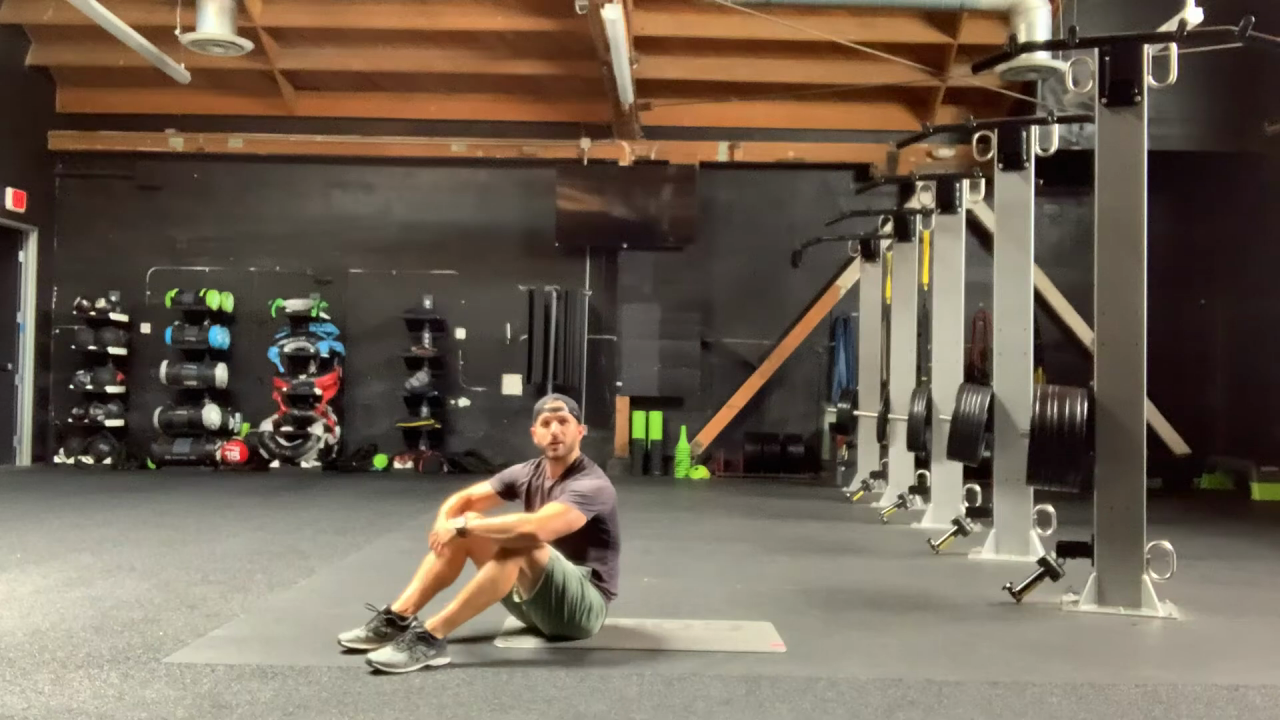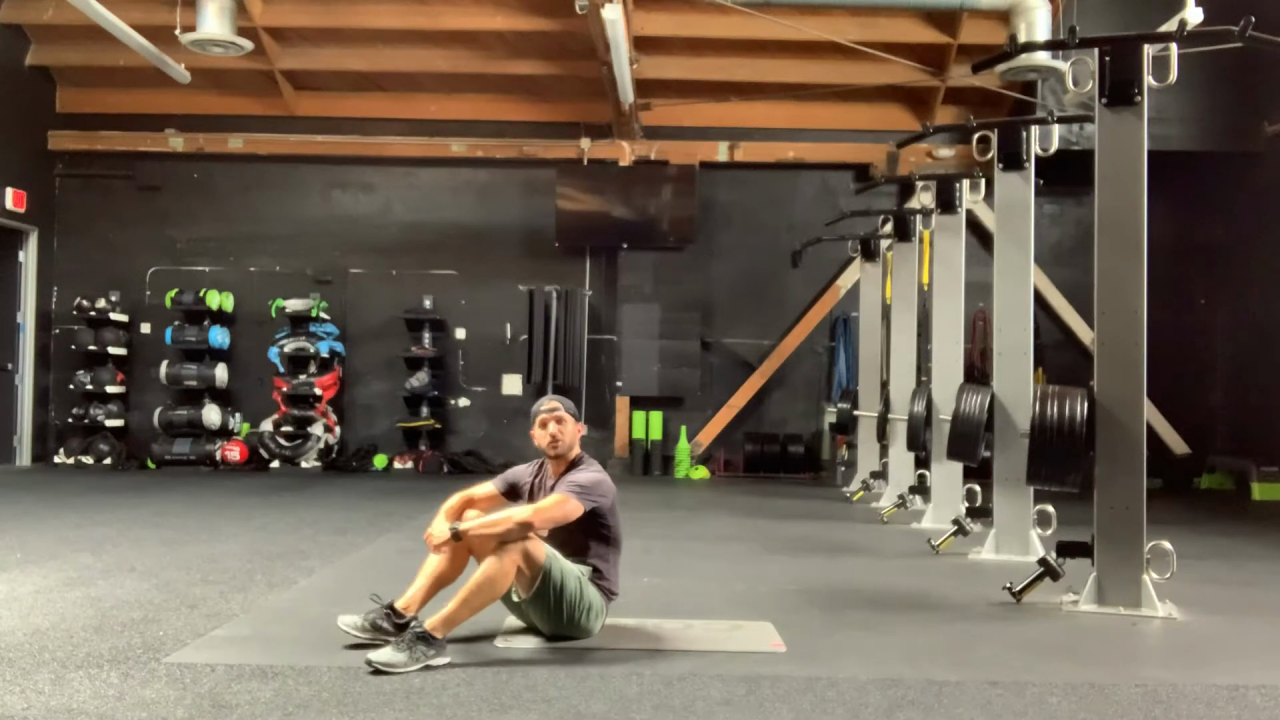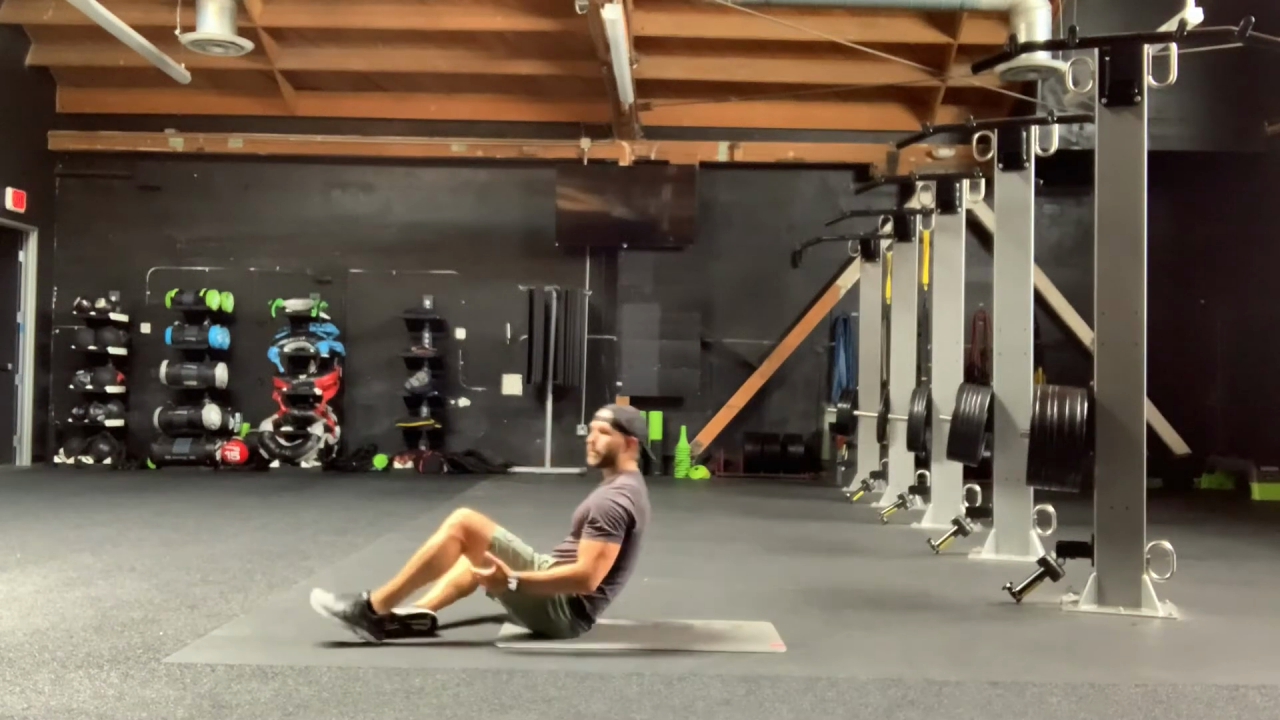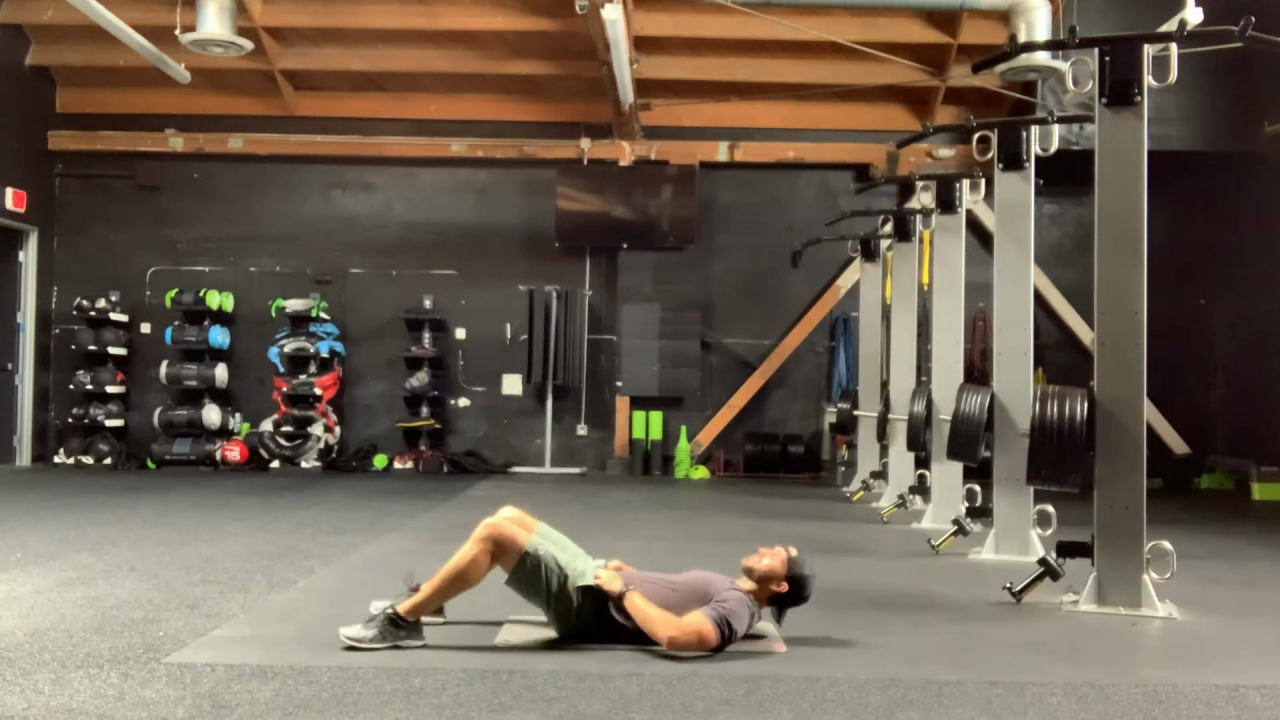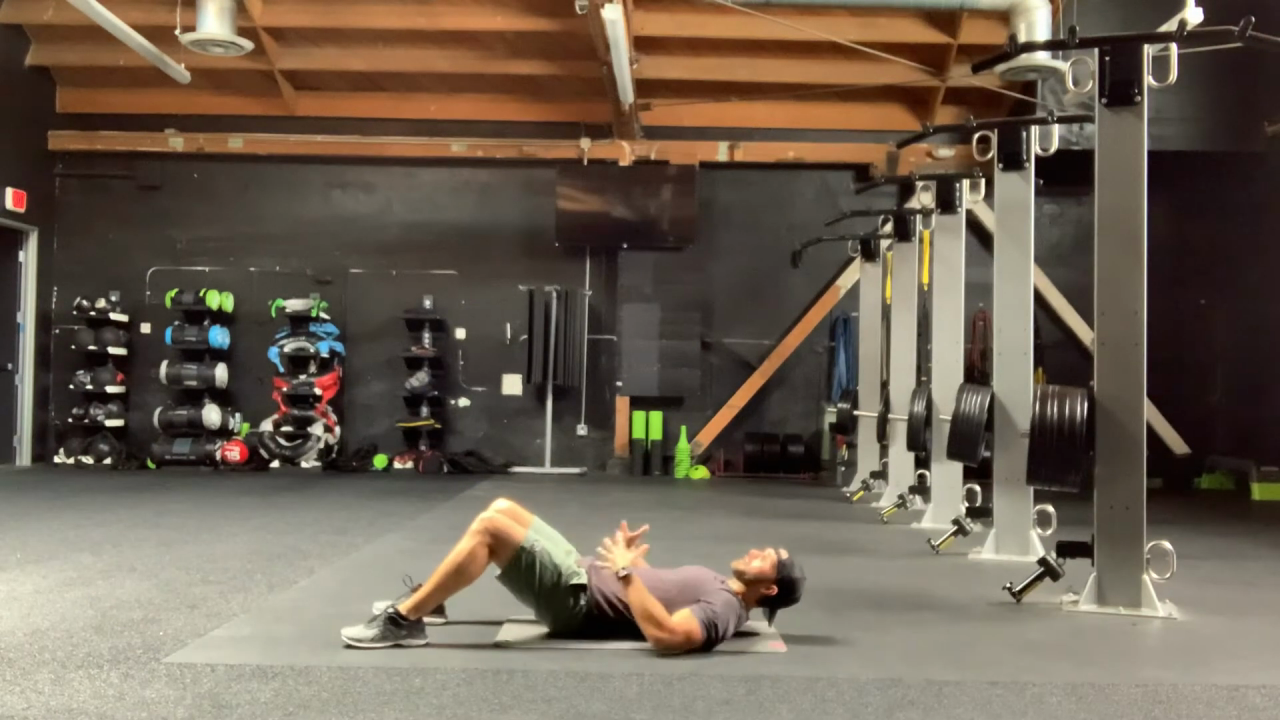
dt=1s
person 1, frame 1
left shoulder: (592, 486)
right shoulder: (528, 473)
left elbow: (535, 528)
right elbow: (461, 499)
left wrist: (461, 527)
right wrist: (445, 527)
left hip: (583, 605)
right hip: (534, 596)
left knee: (520, 544)
right knee: (468, 526)
left ankle: (431, 637)
right ankle: (396, 619)
person 1, frame 2
left shoulder: (591, 480)
right shoulder: (530, 474)
left elbow: (529, 518)
right elbow: (466, 498)
left wrist: (456, 532)
right wrist: (441, 524)
left hip: (583, 604)
right hip: (536, 595)
left knee: (517, 541)
right knee: (469, 520)
left ankle: (430, 636)
right ankle: (400, 616)
person 1, frame 3
left shoulder: (615, 499)
right shoulder: (621, 488)
left elbow: (587, 576)
left wrist: (513, 579)
right wrist: (507, 566)
left hip: (562, 608)
right hip: (563, 601)
left knee: (464, 524)
right knee: (479, 550)
left ankle: (372, 611)
right ankle: (422, 614)
person 1, frame 4
left shoulder: (736, 609)
right shoulder: (730, 590)
left elbow: (675, 635)
left wrist: (624, 591)
right wrist: (627, 573)
left hip: (587, 606)
right hip: (593, 577)
left knee: (491, 532)
right knee: (508, 516)
left ankle: (401, 621)
right ankle: (426, 600)
person 1, frame 5
left shoulder: (724, 610)
right shoulder: (719, 587)
left elbow: (663, 633)
left wrist: (625, 573)
right wrist: (632, 554)
left hip: (578, 602)
right hip: (583, 579)
left knee: (488, 527)
right knee: (502, 508)
left ankle: (403, 620)
right ankle: (428, 600)
